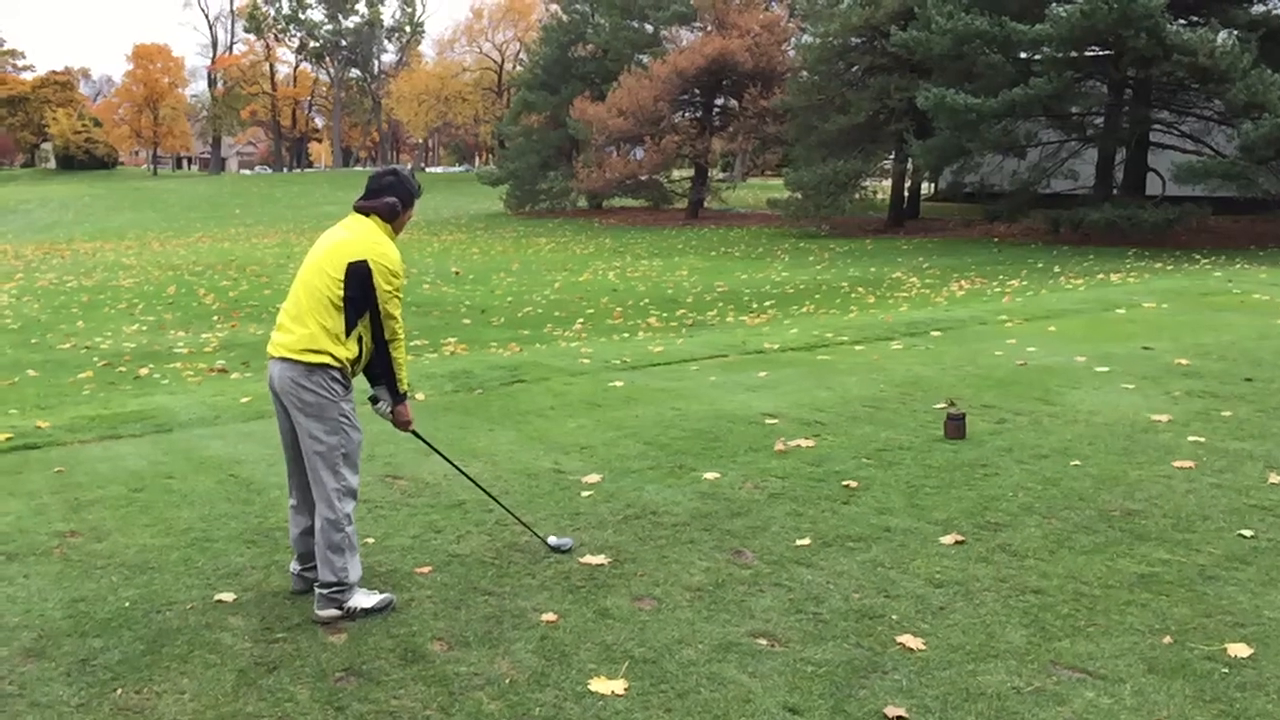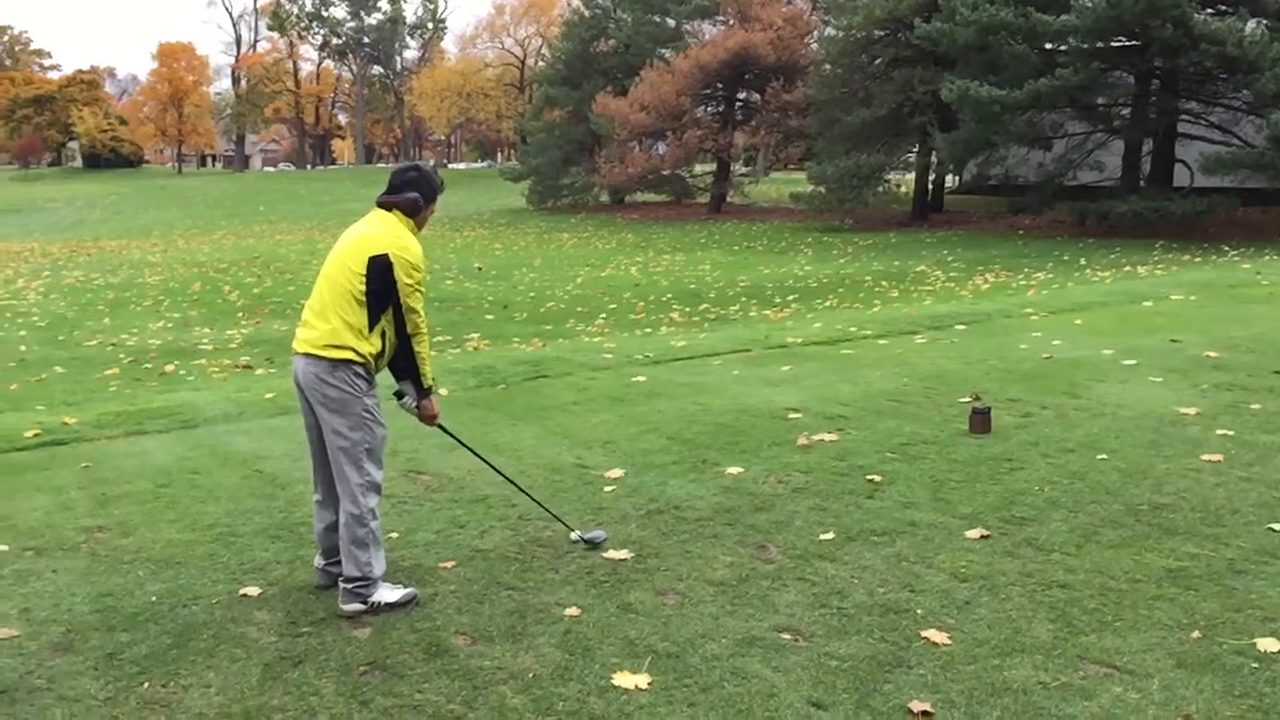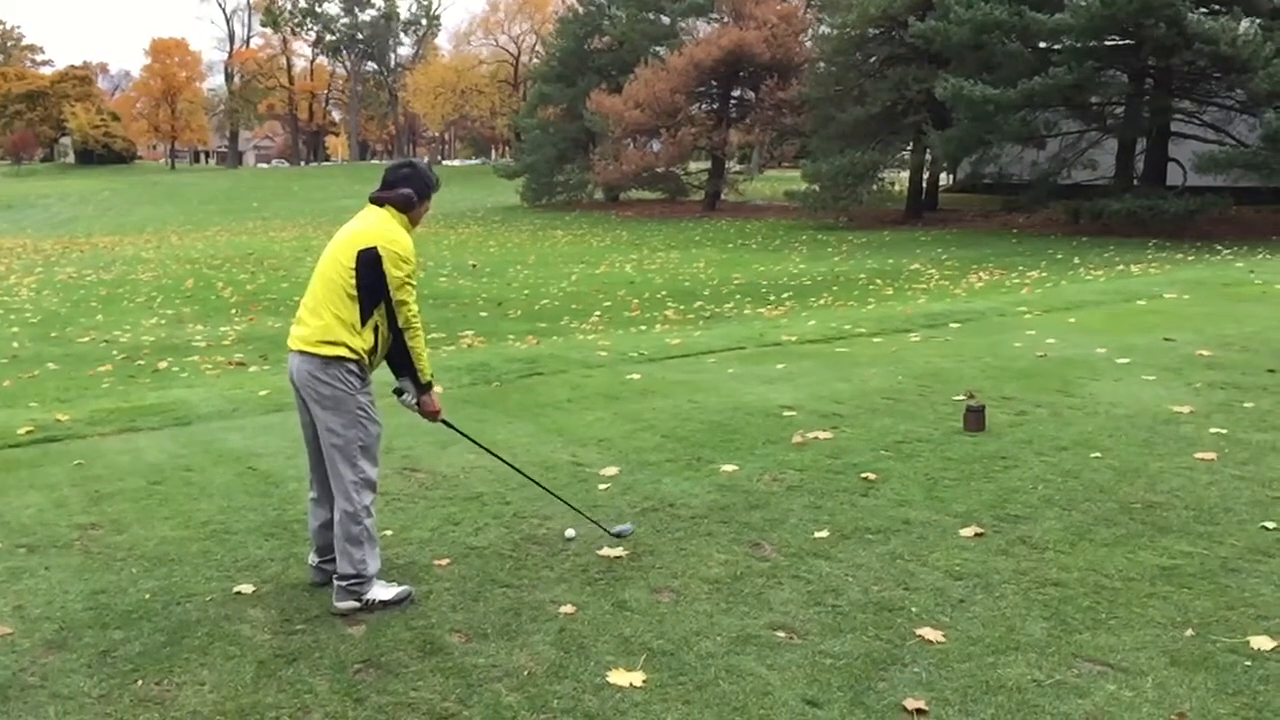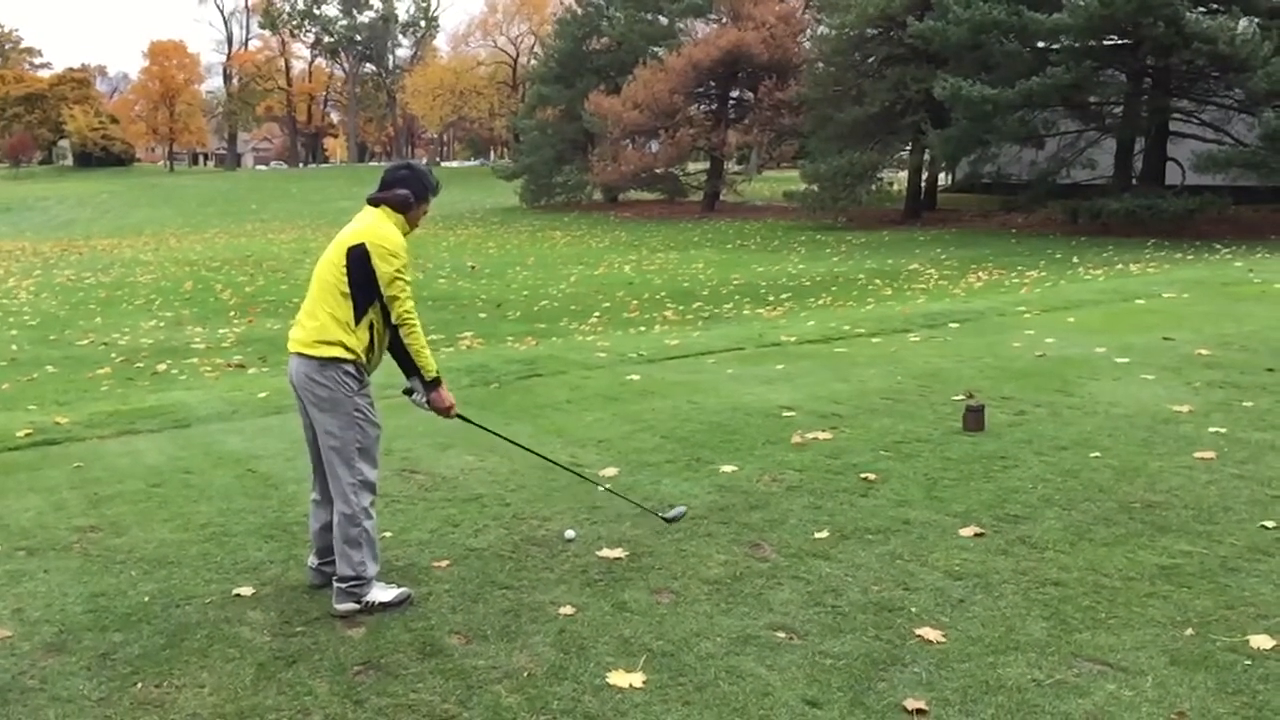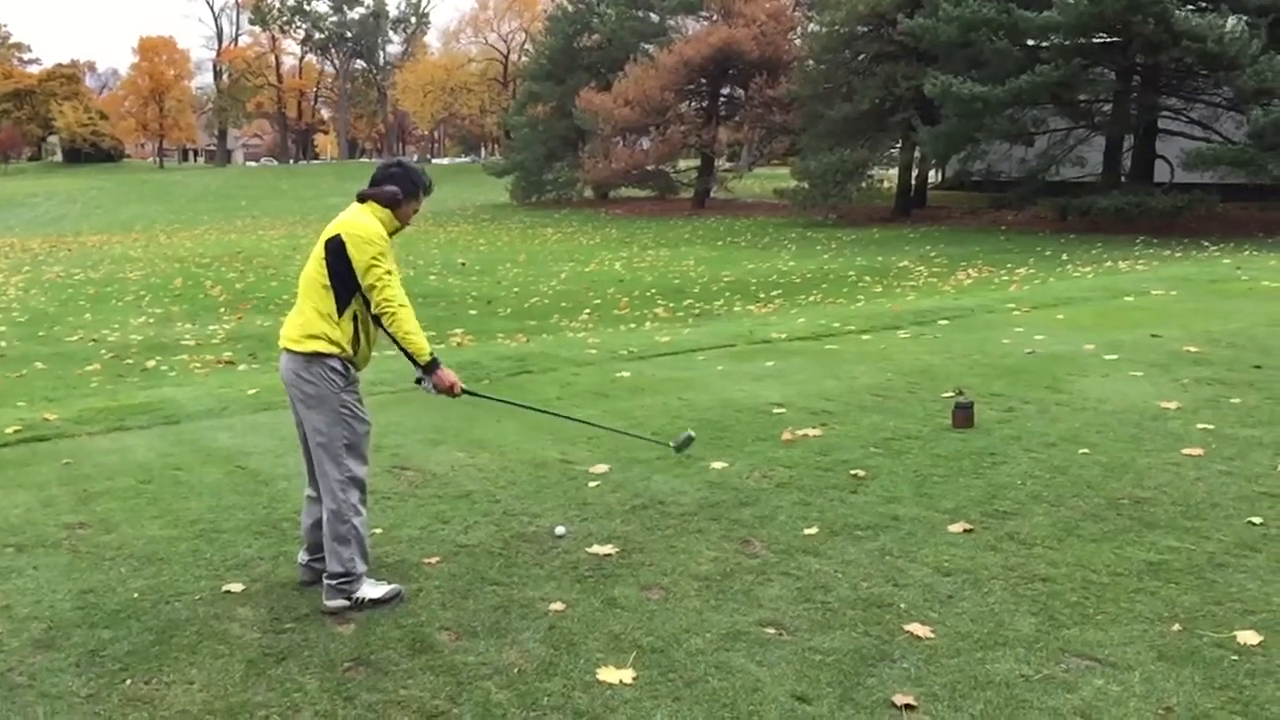
dt=1s
person 1, frame 1
left shoulder: (343, 233)
right shoulder: (380, 252)
right elbow: (386, 332)
left wrist: (377, 388)
right wrist: (398, 396)
left hip: (284, 362)
right hip: (316, 371)
left knee: (307, 479)
right knee: (335, 485)
left ankle: (308, 566)
right ankle: (336, 592)
person 1, frame 2
left shoulder: (367, 229)
right shoulder: (402, 246)
right elbow: (410, 325)
left wrist: (405, 384)
right wrist: (424, 391)
left hip: (309, 358)
right hip: (340, 367)
left knee: (333, 474)
right knee: (360, 480)
left ankle: (332, 561)
right ankle: (361, 587)
person 1, frame 3
left shoulder: (364, 224)
right shoulder: (393, 240)
right elbow: (403, 321)
left wrist: (406, 381)
right wrist: (424, 386)
left hip: (306, 355)
right hip: (335, 364)
left knee: (329, 471)
right knee: (355, 477)
left ankle: (327, 559)
right ankle: (356, 585)
person 1, frame 4
left shoulder: (365, 227)
right shoulder: (385, 238)
left elbow: (382, 316)
right elbow: (402, 319)
left wrist: (416, 380)
right wrist: (433, 382)
left hip: (308, 359)
right hip: (333, 366)
left knee: (331, 472)
right knee: (354, 478)
left ankle: (326, 562)
right ankle: (355, 587)
person 1, frame 5
left shoulder: (365, 229)
right shoulder: (363, 229)
left elbow: (394, 303)
right elbow: (388, 309)
left wrist: (427, 364)
right wrist: (431, 365)
left hip: (306, 357)
right hip: (322, 361)
left knee: (325, 468)
right knee: (345, 474)
left ankle: (316, 558)
right ankle: (345, 583)
